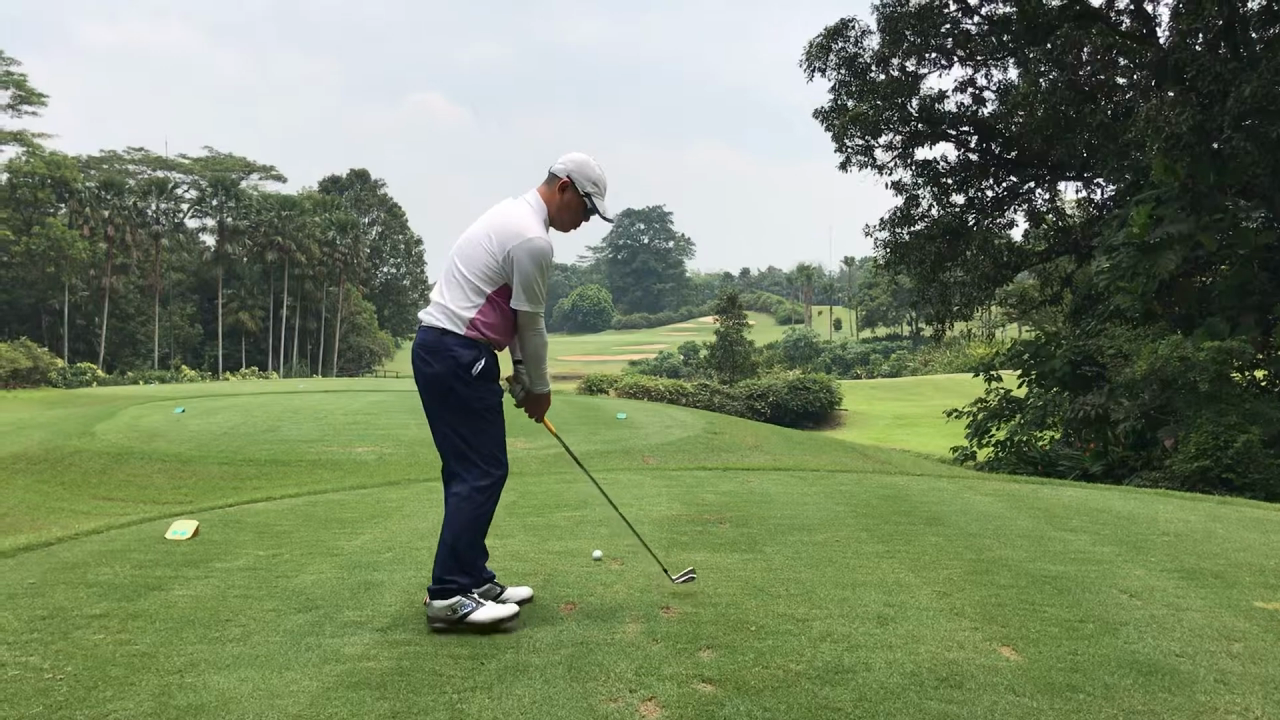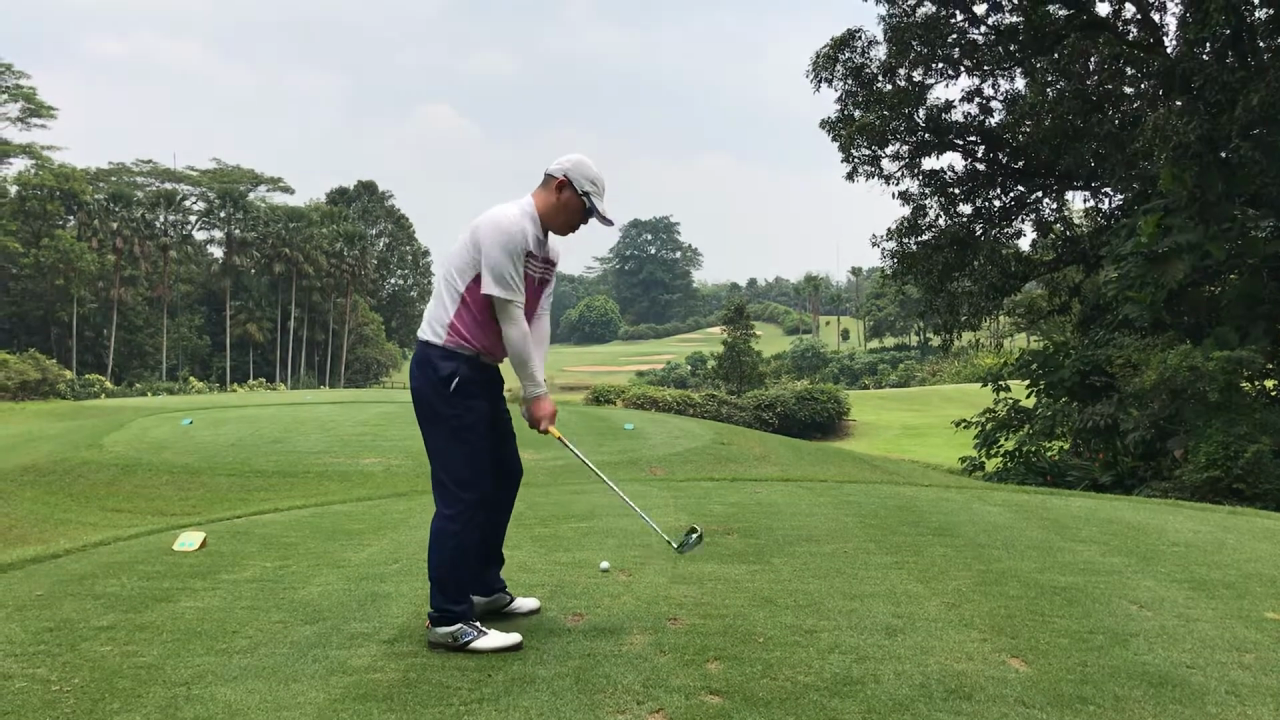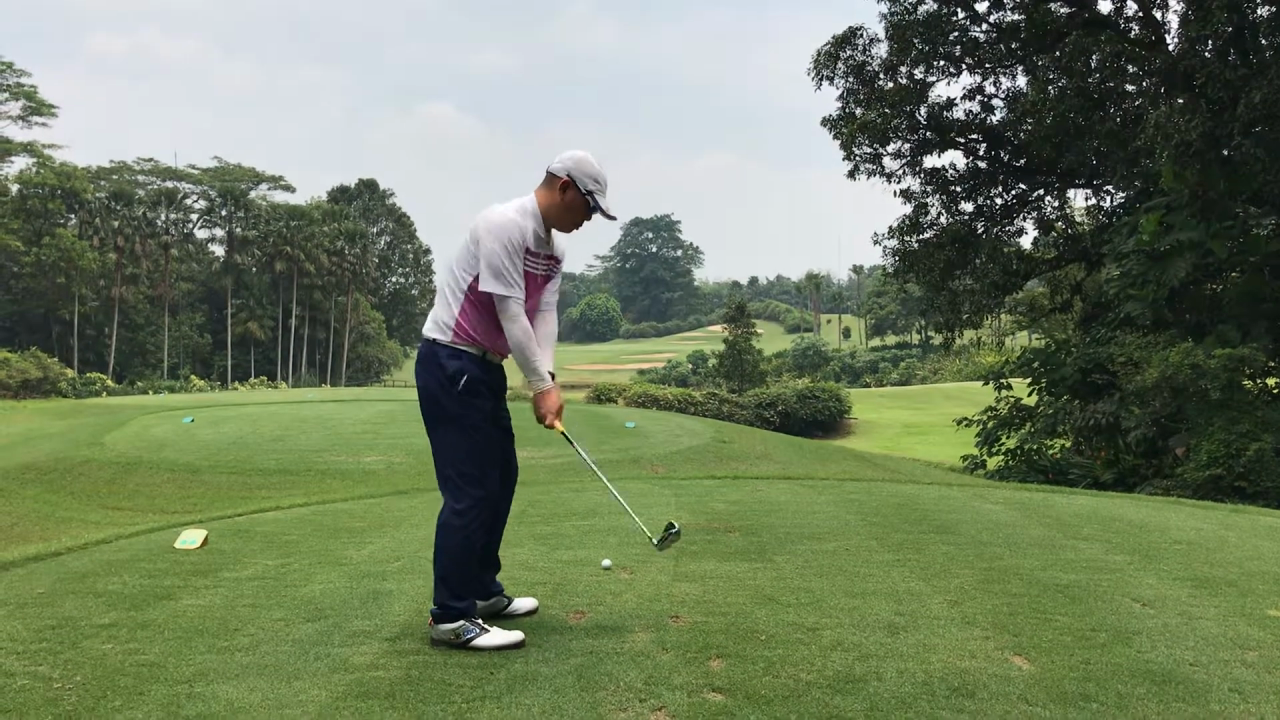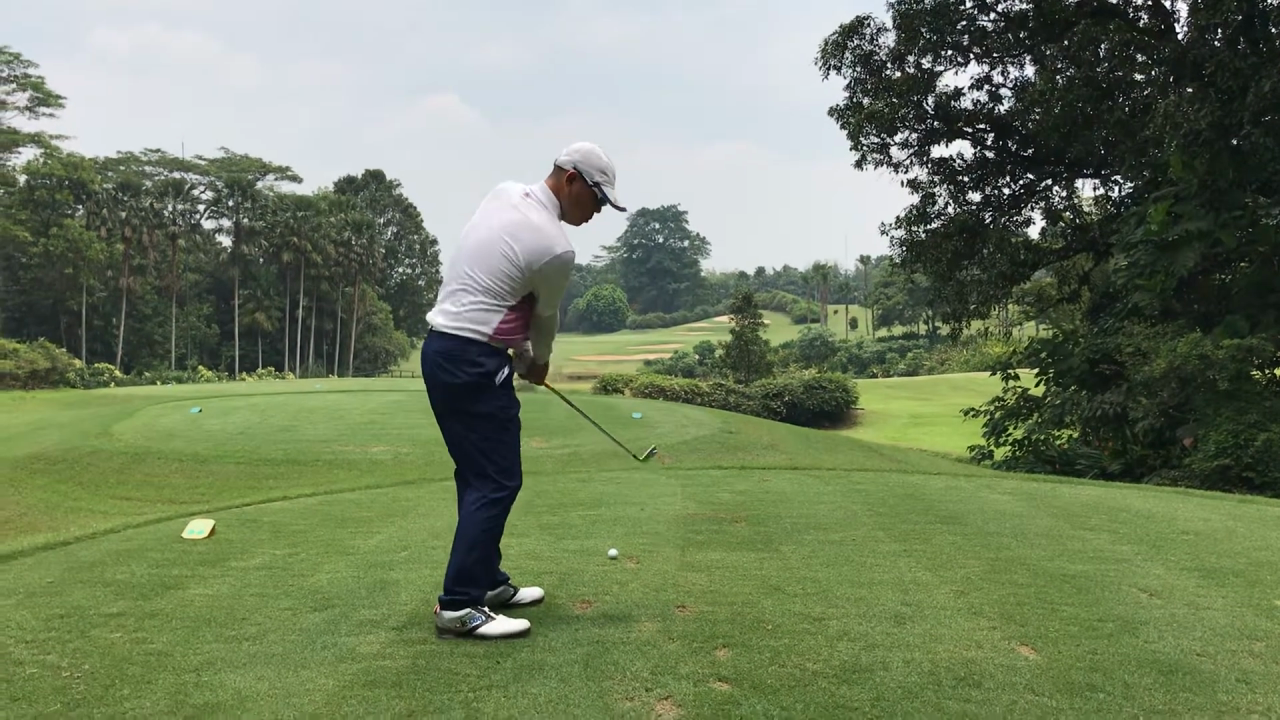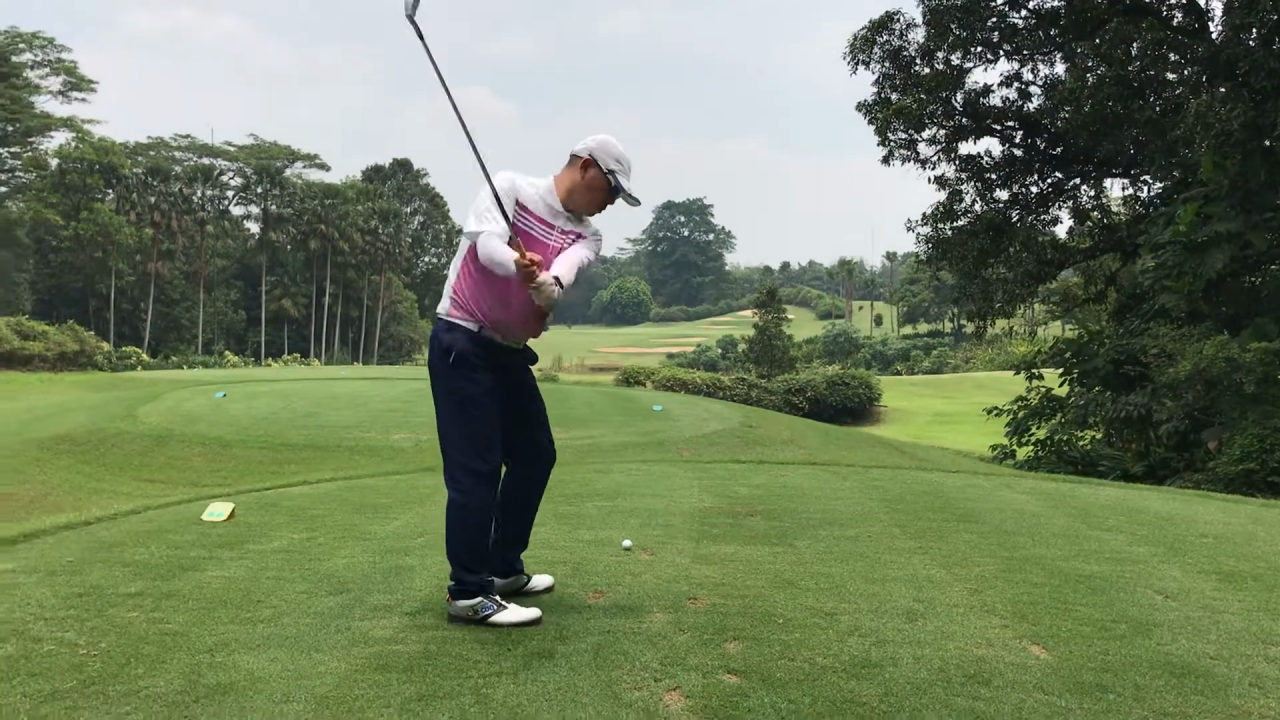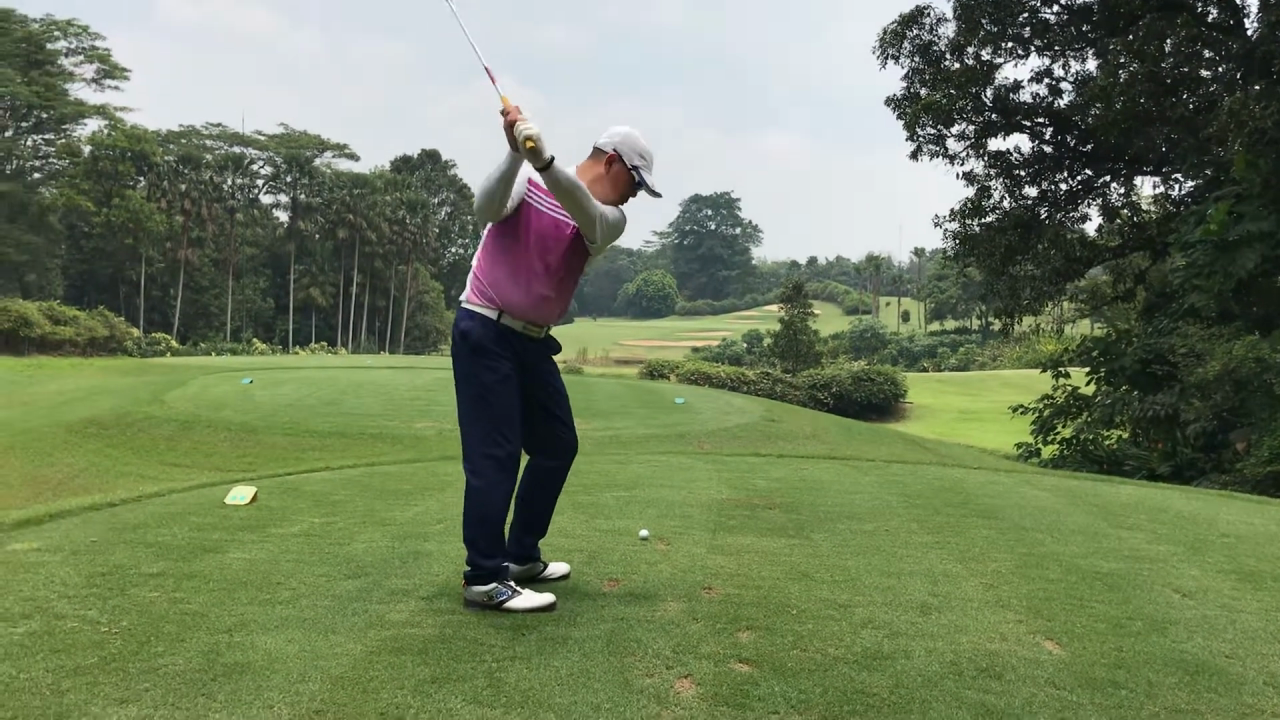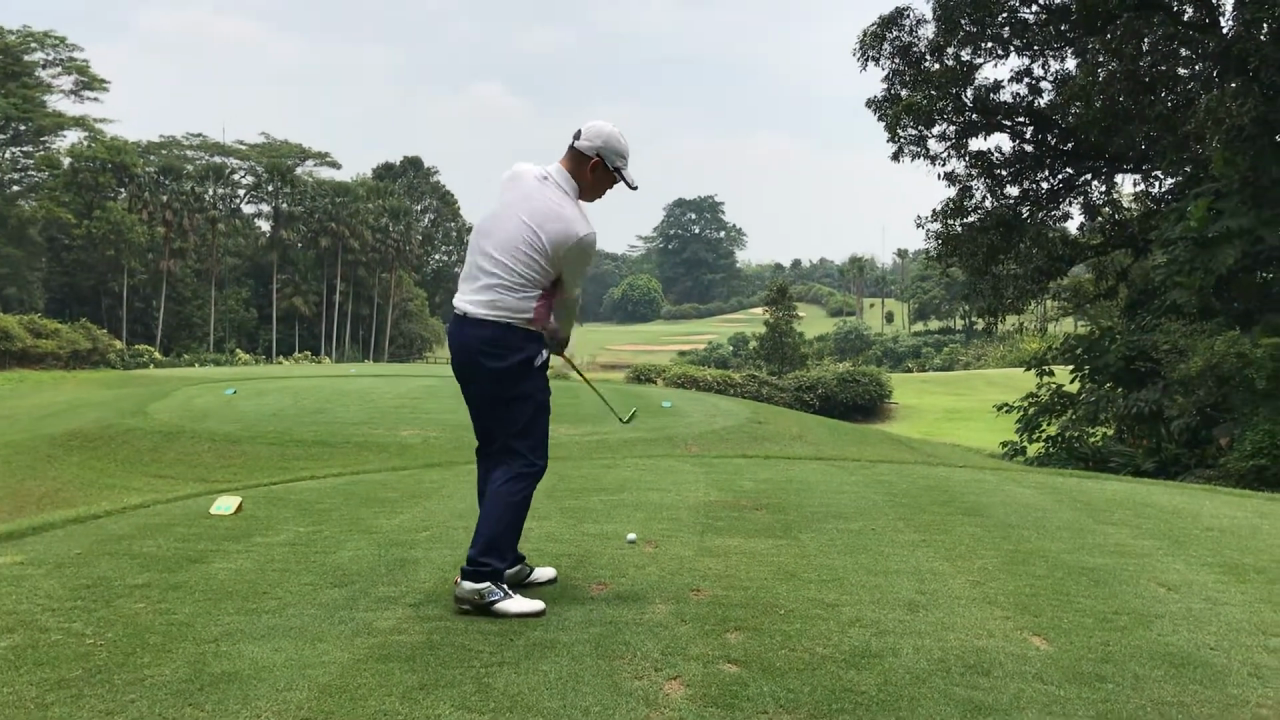
dt=0.5s
person 1, frame 1
left shoulder: (513, 213)
right shoulder: (532, 239)
right elbow: (531, 323)
left wrist: (522, 369)
right wrist: (540, 387)
left hip: (441, 348)
right hip: (458, 355)
left knee: (469, 471)
right knee: (482, 472)
left ankle: (472, 578)
right ankle: (449, 592)
person 1, frame 2
left shoulder: (549, 253)
right shoulder: (504, 224)
left elbow: (539, 320)
right elbow: (508, 315)
left wrist: (540, 389)
right wrist: (535, 391)
left hip: (480, 370)
right hip: (446, 369)
left knee: (504, 476)
right knee: (462, 492)
left ankle: (483, 587)
right ankle: (449, 619)
person 1, frame 3
left shoulder: (553, 251)
right shoulder: (502, 223)
left elbow: (544, 316)
right elbow: (510, 312)
left wrist: (549, 380)
right wrist: (540, 384)
left hip: (483, 368)
right hip: (452, 365)
left knee: (499, 479)
right knee: (470, 489)
left ankle: (481, 591)
right ankle: (451, 616)
person 1, frame 4
left shoulder: (506, 194)
right shoulder: (555, 250)
right elbow: (544, 318)
left wrist: (522, 347)
right wrist: (536, 357)
left hip: (445, 347)
right hip: (473, 361)
left knee: (480, 474)
right knee: (497, 480)
left ankle: (485, 580)
right ankle: (458, 604)
person 1, frame 5
left shoulder: (586, 236)
right shoulder: (511, 187)
left elbow: (567, 273)
right elbow: (485, 244)
left wrist: (547, 279)
right wrist: (516, 266)
left hip: (510, 353)
right hip: (462, 344)
left knee: (534, 457)
right knee: (475, 468)
left ankle: (502, 570)
right ankle: (468, 593)
person 1, frame 6
left shoulder: (609, 219)
right shoulder: (526, 177)
left elbow: (577, 210)
right elbow: (485, 210)
left wrist: (544, 158)
right wrist: (516, 154)
left hip: (532, 341)
right hip: (484, 333)
left knee: (557, 445)
right knee: (495, 453)
left ankle: (520, 556)
right ankle: (484, 578)
person 1, frame 7
left shoulder: (518, 176)
right shoulder: (577, 232)
right elbow: (567, 302)
left wrist: (546, 329)
right wrist: (560, 336)
left hip: (468, 329)
right hip: (508, 343)
left knee: (500, 451)
right knee: (523, 458)
left ankle: (503, 560)
right ankle: (479, 578)
